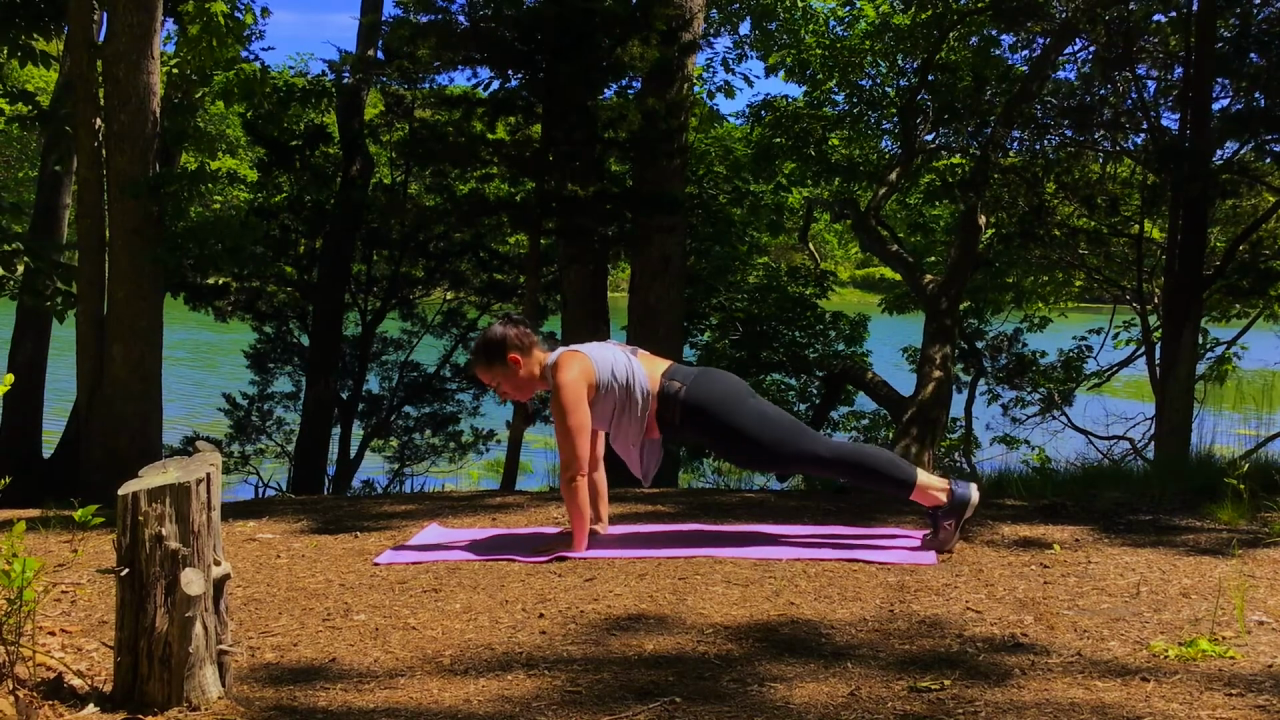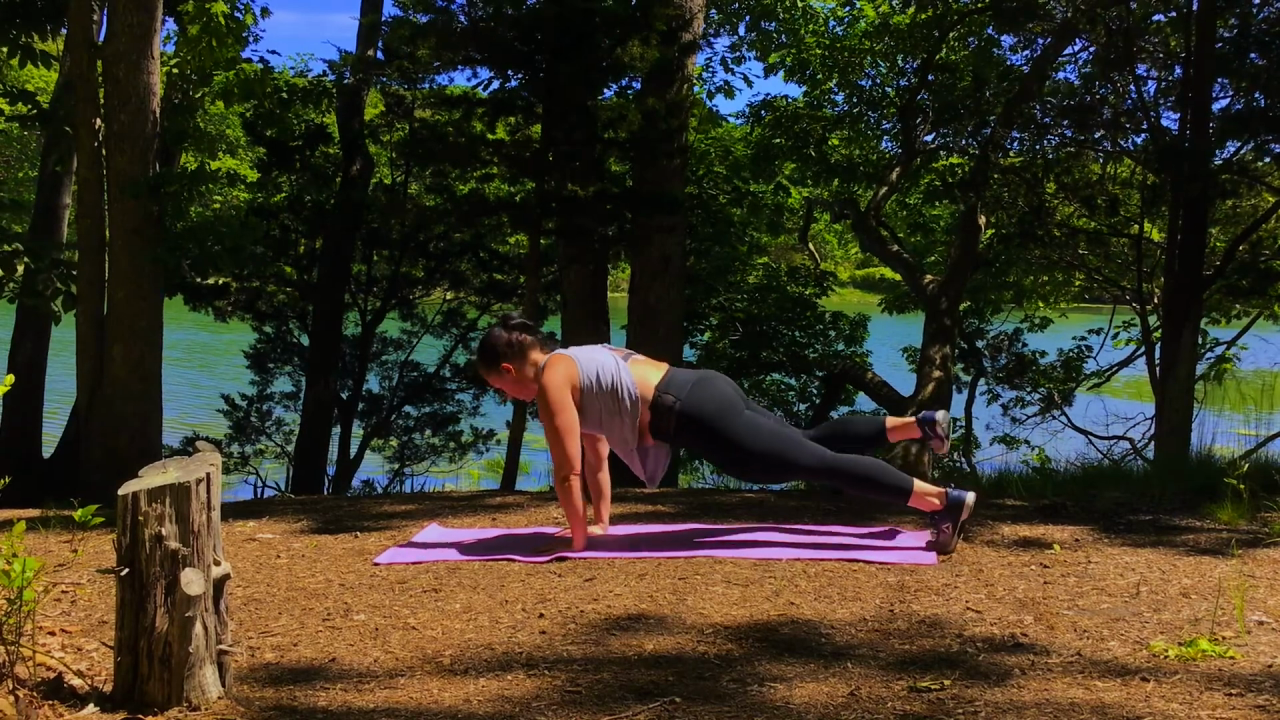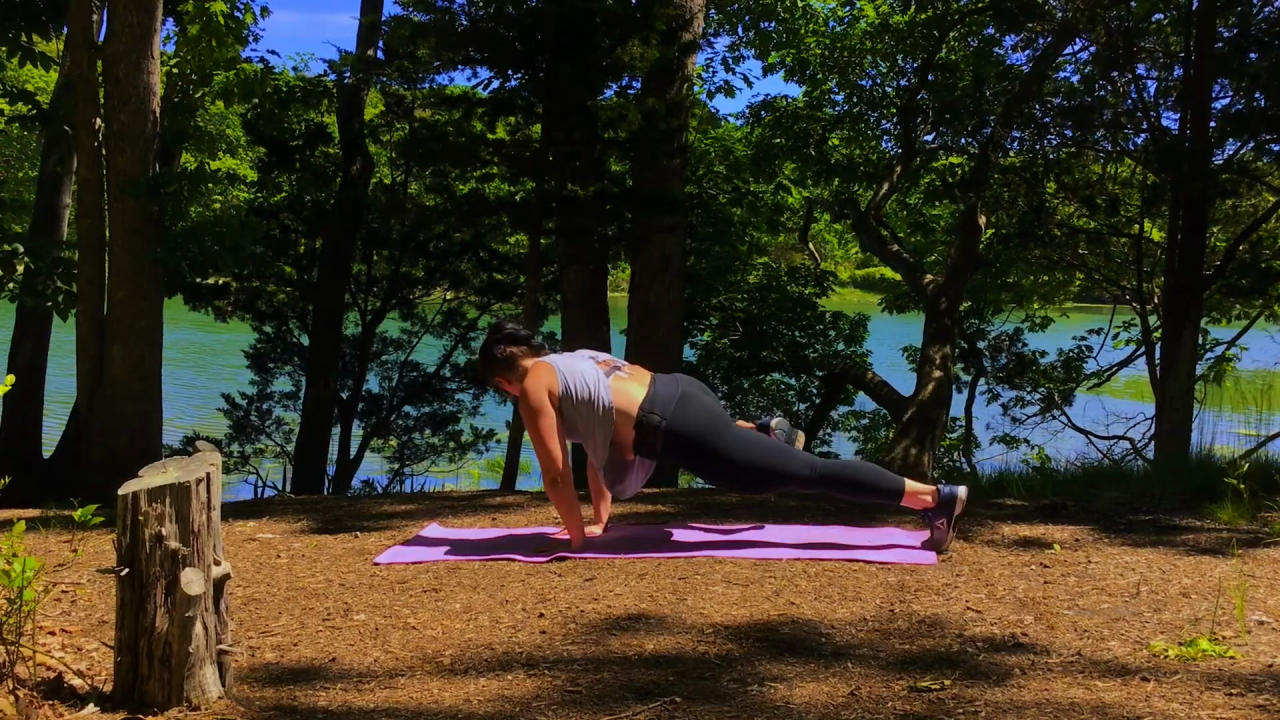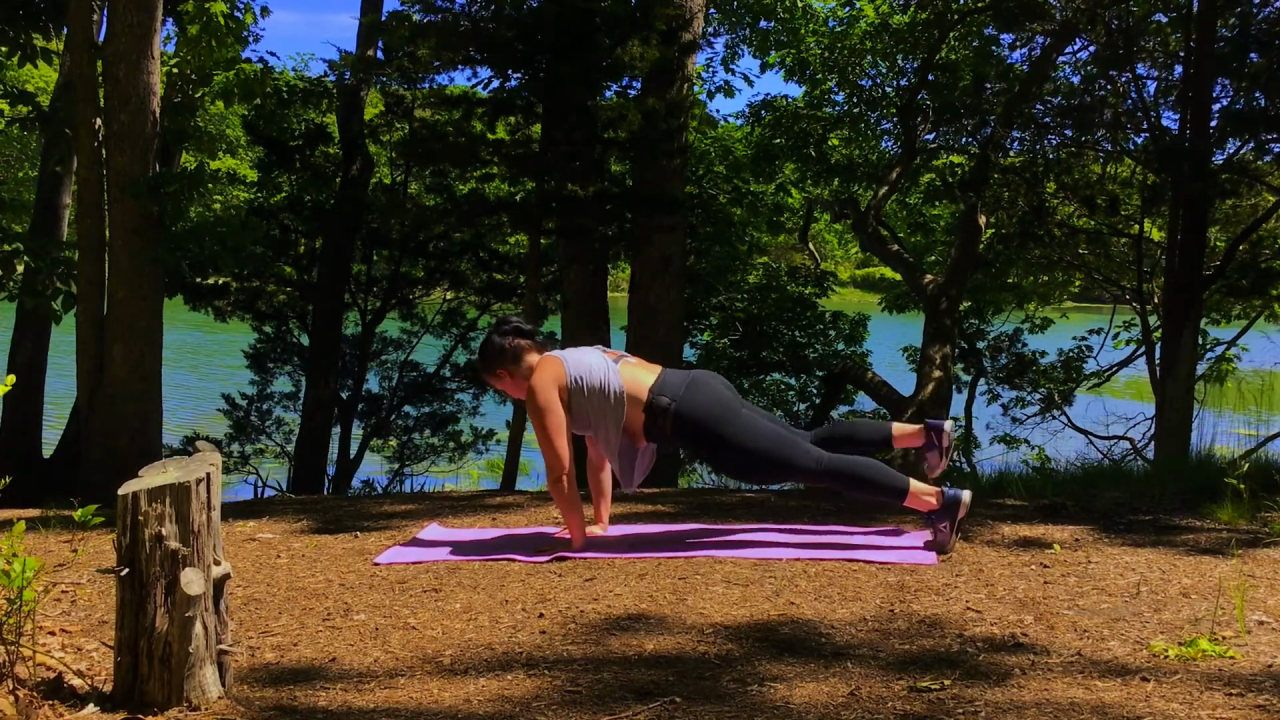
dt=0.4s
person 1, frame 1
left shoulder: (564, 376)
right shoulder: (574, 364)
left elbow: (574, 472)
right elbow: (593, 460)
left wrist: (579, 543)
right wrist: (601, 521)
left hip: (706, 408)
right hip: (712, 392)
left knee: (823, 457)
right knee: (824, 452)
left ankle: (949, 499)
right ankle: (947, 488)
person 1, frame 2
left shoulder: (550, 380)
right shoulder: (575, 360)
left elbow: (567, 472)
right elbow: (596, 455)
left wrist: (579, 540)
right wrist: (601, 522)
left hip: (698, 413)
right hip: (705, 386)
left knee: (816, 462)
right knee: (816, 446)
left ankle: (946, 500)
right ankle: (918, 426)
person 1, frame 3
left shoulder: (533, 385)
right shoulder: (577, 359)
left elbow: (556, 475)
right elbow: (599, 447)
left wrist: (578, 538)
right wrist: (601, 522)
left hip: (682, 430)
right hip: (683, 391)
left knee: (805, 472)
left ankle: (936, 497)
right ankle: (753, 431)
person 1, frame 4
left shoulder: (540, 381)
right shoulder: (572, 361)
left elbow: (559, 473)
right elbow: (599, 454)
left wrist: (578, 538)
right wrist: (601, 523)
left hip: (693, 416)
right hip: (700, 389)
left knee: (811, 464)
right knee: (811, 442)
left ankle: (941, 500)
right ankle: (924, 434)
